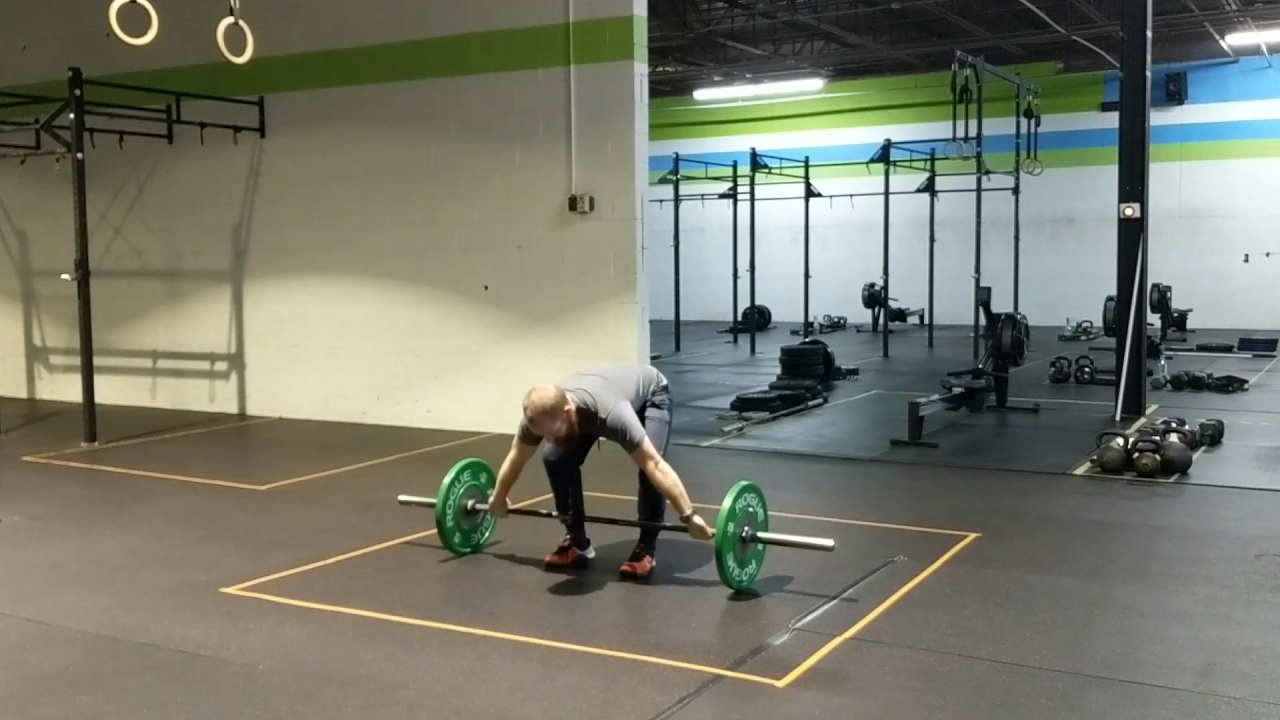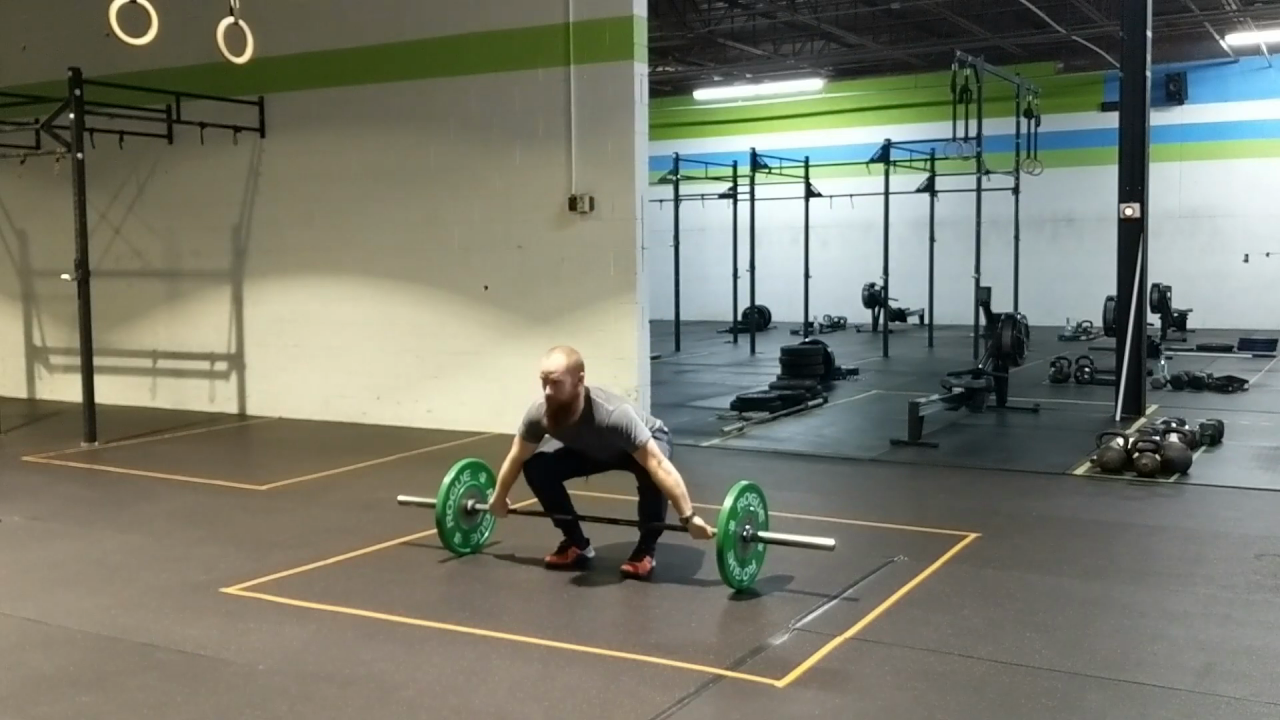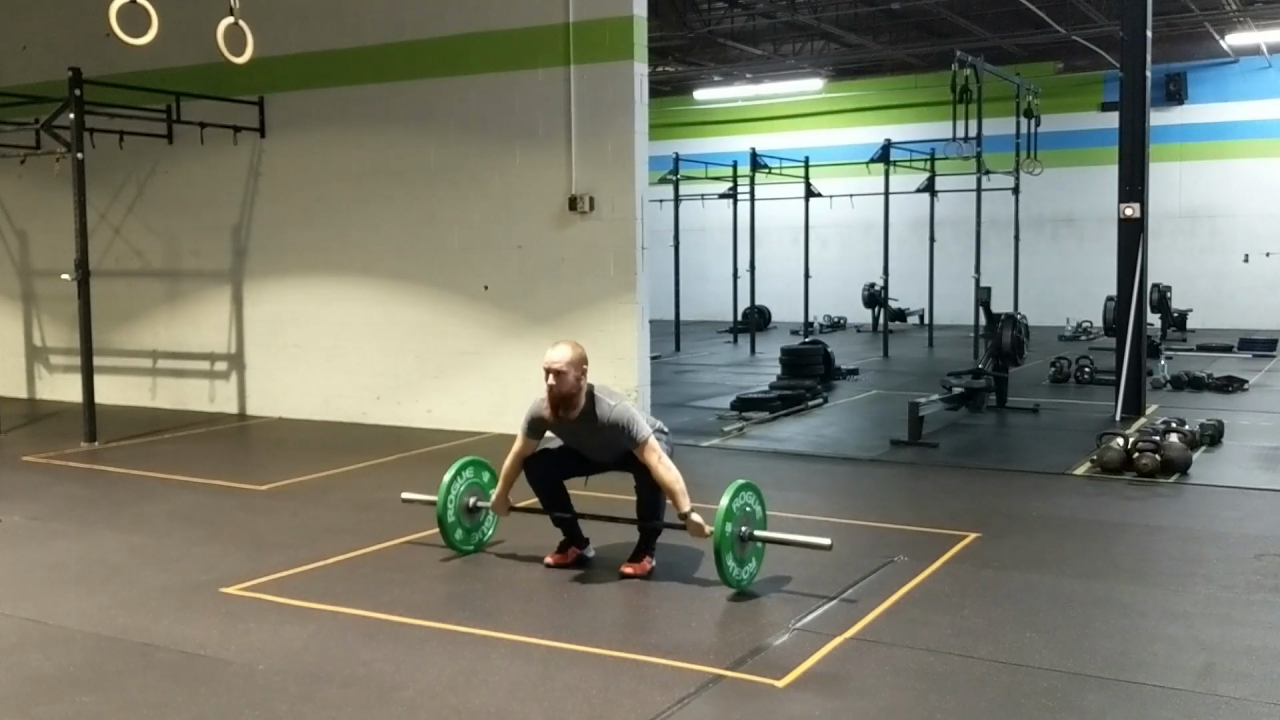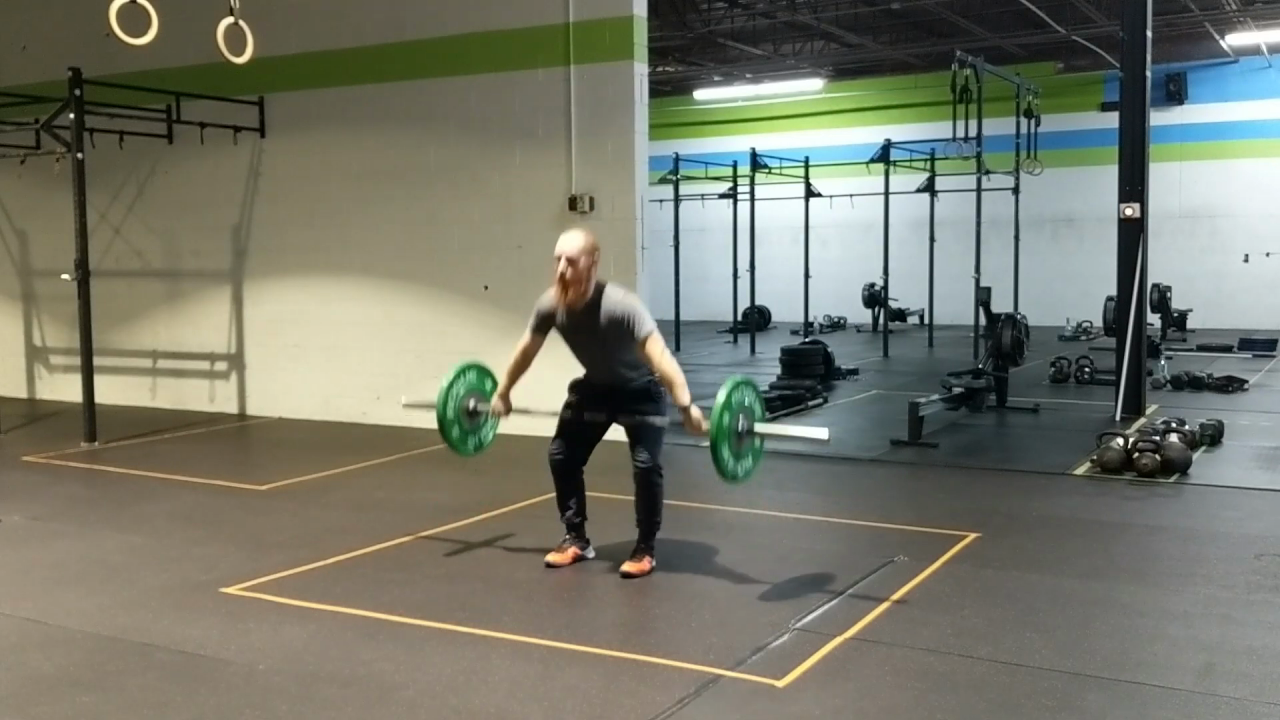
dt=0.5s
person 1, frame 1
left shoulder: (612, 414)
right shoulder: (538, 415)
left elbow: (655, 466)
right elbow: (515, 459)
left wrist: (689, 517)
right wrist: (498, 498)
left hip: (650, 394)
left knee: (649, 468)
right knee: (556, 460)
left ankle: (646, 550)
right ankle: (578, 543)
person 1, frame 2
left shoulder: (614, 415)
right shoulder: (539, 413)
left elbow: (659, 465)
right elbow: (516, 457)
left wrist: (689, 517)
right wrist: (499, 497)
left hip: (649, 440)
left knee: (651, 474)
right knee: (536, 468)
left ankle: (646, 551)
right ankle: (576, 544)
person 1, frame 3
left shoulder: (614, 411)
right shoulder: (541, 410)
left elbow: (658, 462)
right elbow: (519, 454)
left wrist: (688, 514)
right wrist: (501, 494)
left hip: (646, 441)
right hip: (592, 449)
left knee: (649, 475)
right knee: (537, 467)
left ankle: (646, 551)
right ankle: (576, 543)
person 1, frame 4
left shoulder: (620, 305)
right shoulder: (550, 304)
left elbow: (660, 355)
right elbow: (526, 350)
left wrist: (686, 407)
right wrist: (502, 392)
left hip: (639, 387)
right hip: (594, 387)
left knee: (646, 463)
right knee: (562, 456)
left ankle: (645, 550)
right ankle: (576, 540)
